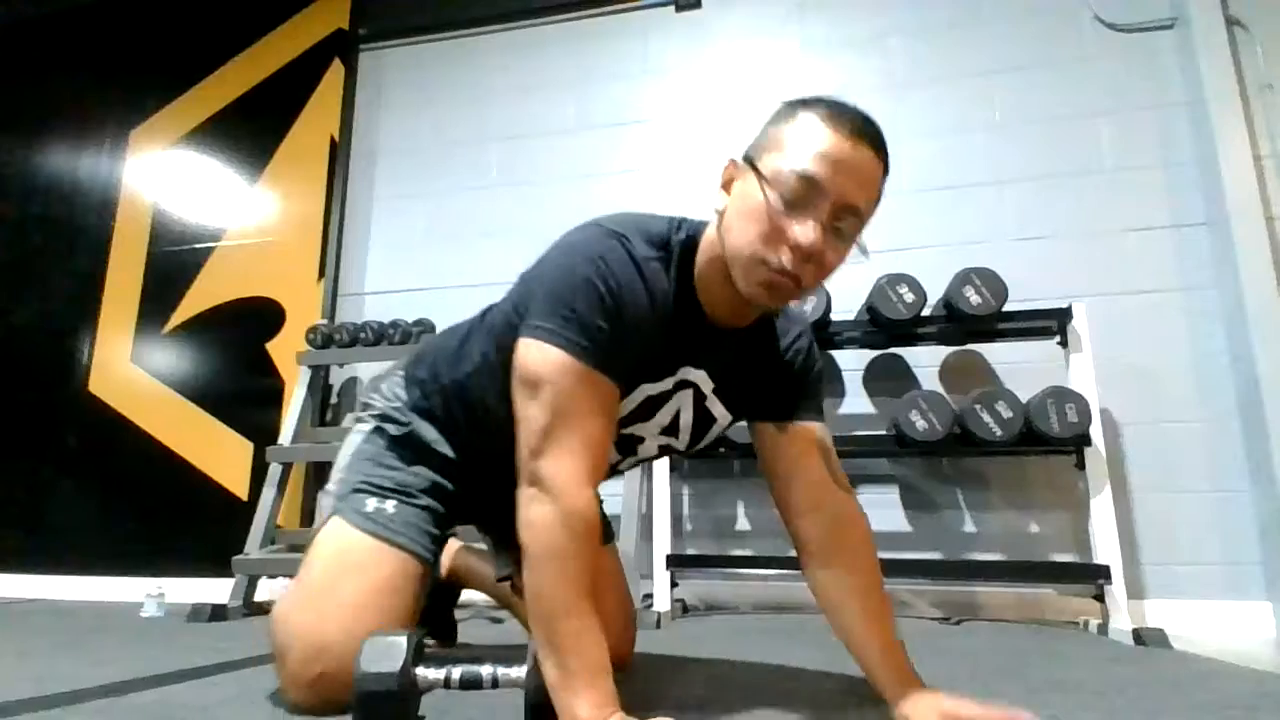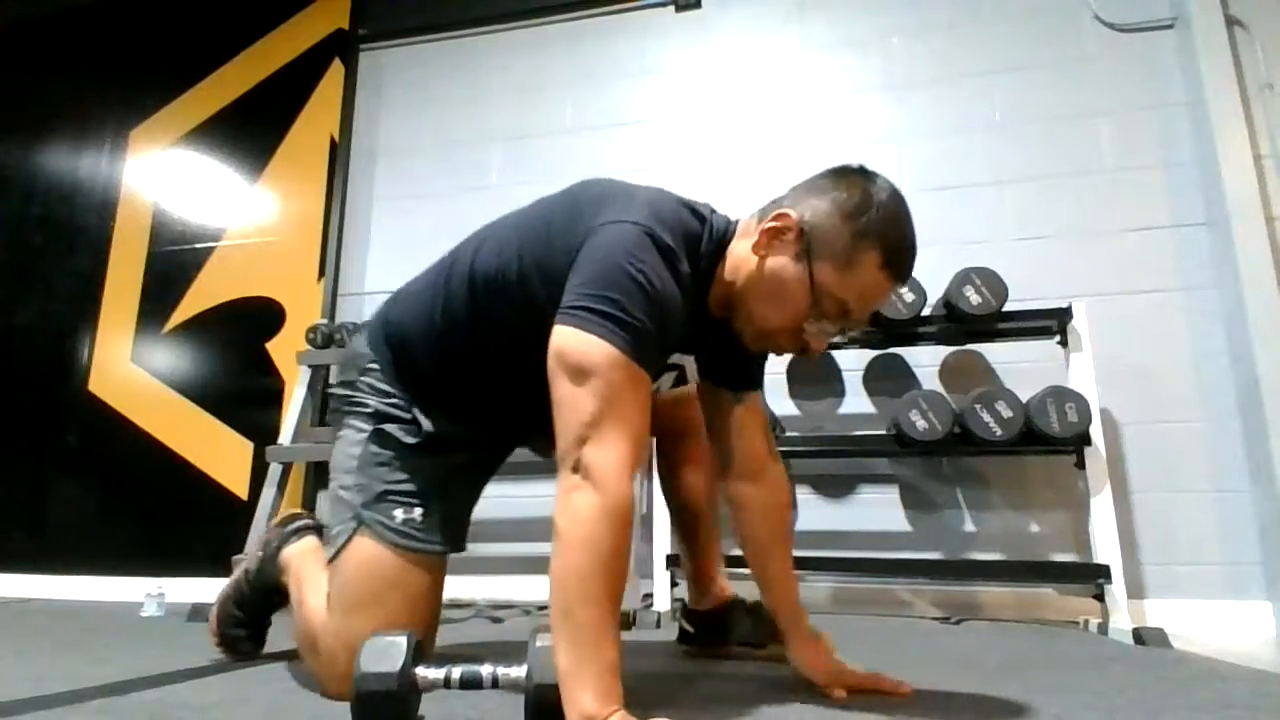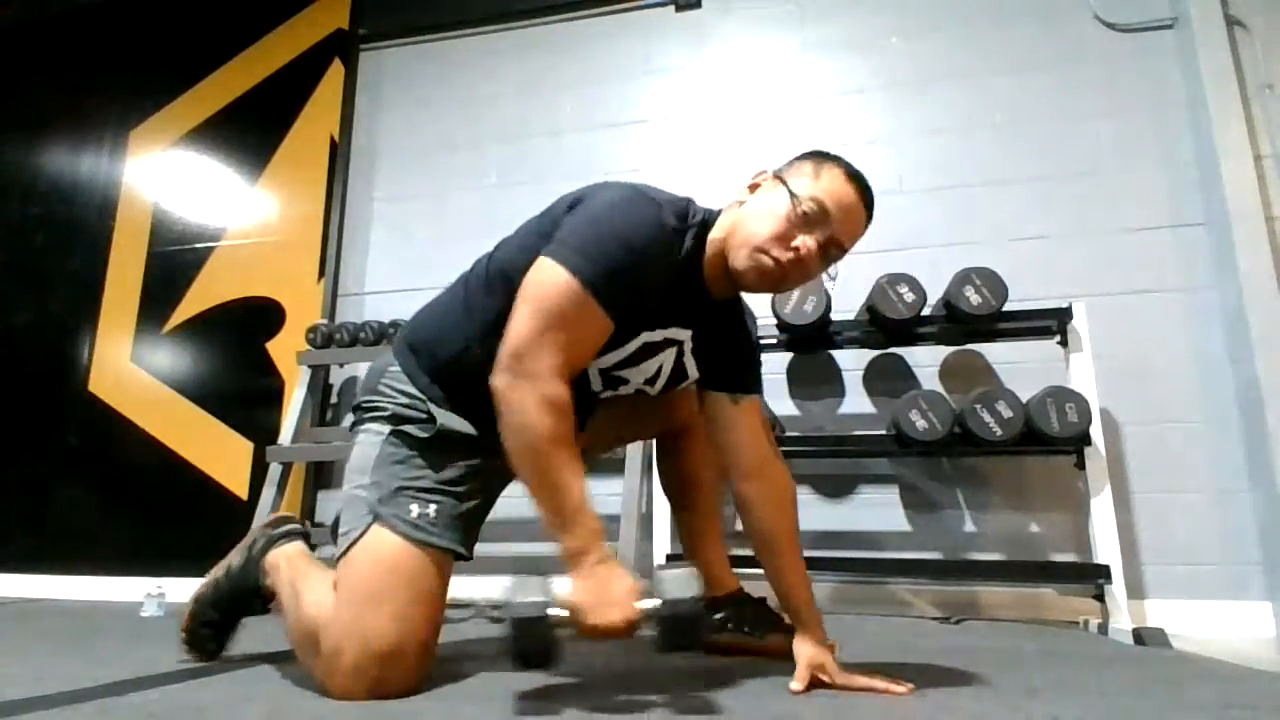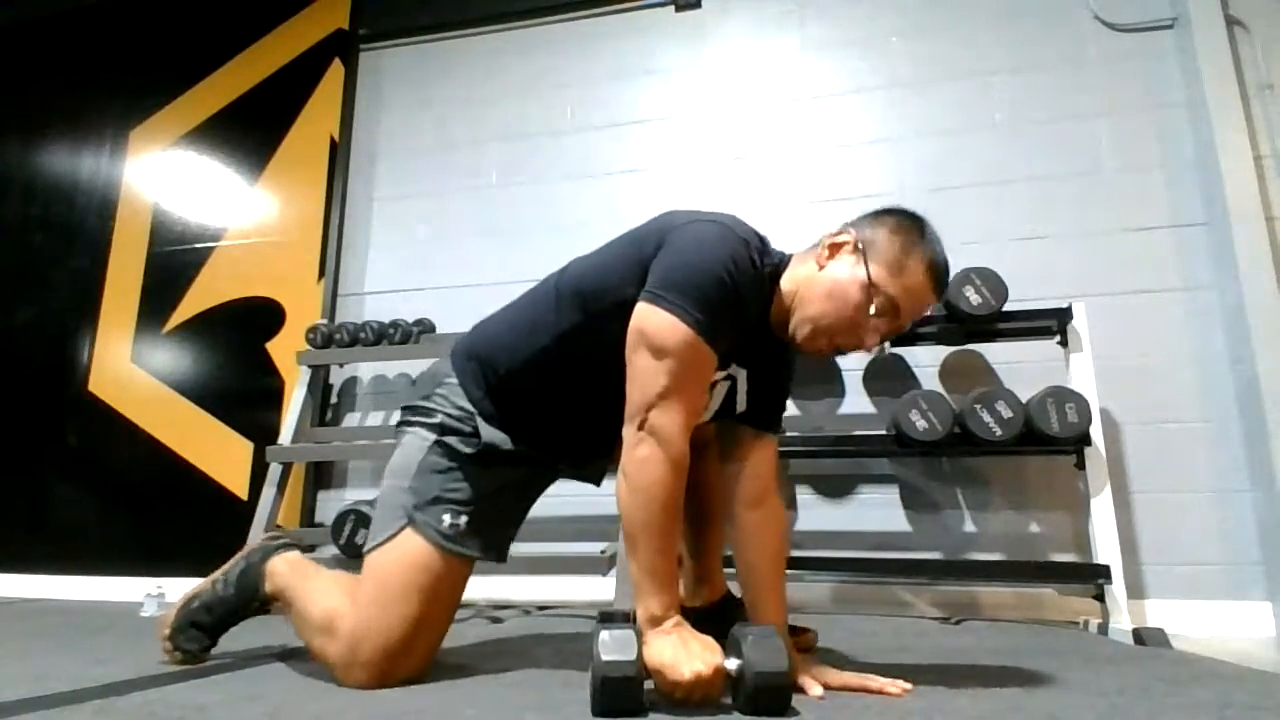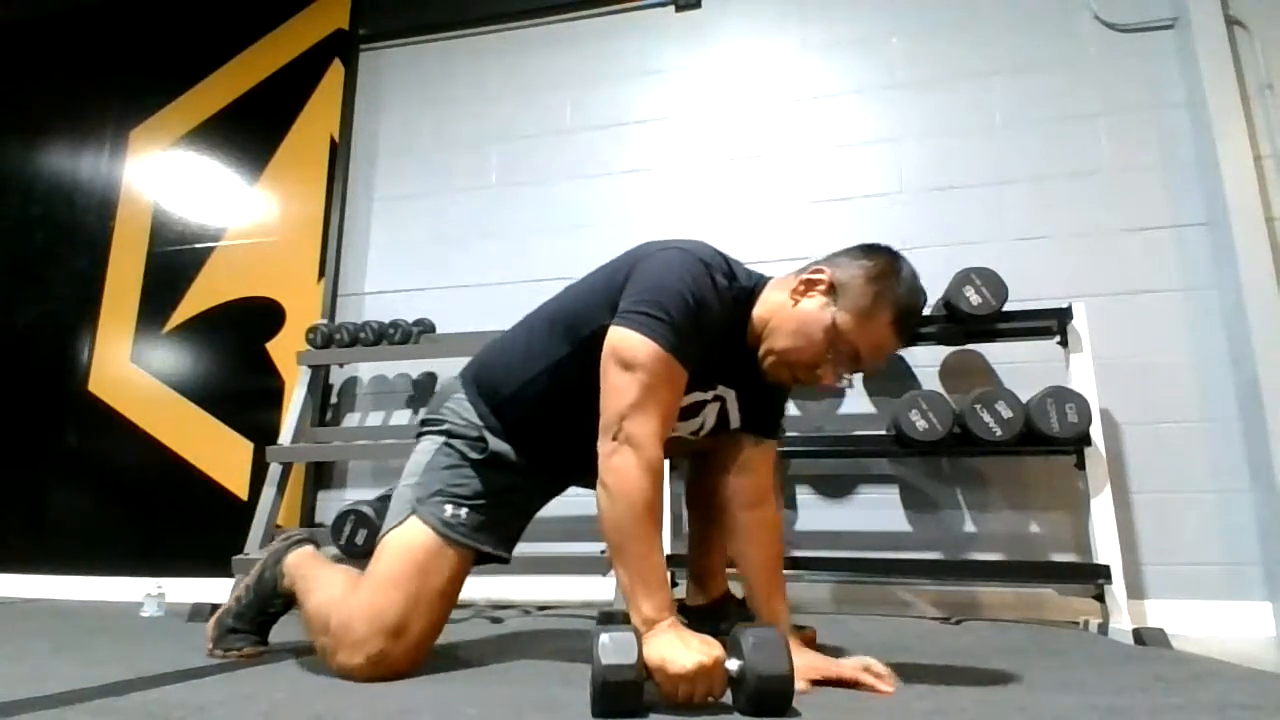
dt=1s
person 1, frame 1
left shoulder: (781, 351)
right shoulder: (607, 266)
left elbow: (821, 509)
right elbow: (552, 489)
left hip: (537, 470)
right hip: (422, 434)
left knee: (608, 647)
left ankle: (459, 568)
right ankle: (371, 562)
person 1, frame 2
left shoulder: (742, 308)
right shoulder: (641, 254)
left elbow: (751, 473)
right elbow: (594, 476)
left wrist: (799, 641)
left hip: (524, 392)
right hip: (415, 396)
left ankle: (709, 610)
right ankle: (295, 555)
person 1, frame 3
left shoulder: (723, 324)
right shoulder: (633, 224)
left elbow: (756, 471)
right elbow: (522, 378)
left wrist: (809, 630)
right wrist: (590, 560)
right hip: (432, 407)
right knee: (368, 667)
left ankle: (719, 604)
right ankle: (279, 559)
person 1, frame 4
left shoulder: (771, 356)
right shoulder: (715, 257)
left elbow: (752, 495)
right elbow: (653, 436)
left wrist: (778, 646)
right wrist: (659, 626)
left hip: (569, 431)
right hip: (473, 415)
right knee: (373, 657)
left ankle: (705, 601)
right ankle: (278, 571)
person 1, frame 5
left shoulder: (766, 369)
right shoulder: (686, 283)
left elbow: (752, 504)
right elbow: (627, 447)
left wrist: (786, 641)
right wrist: (654, 626)
left hip: (577, 445)
right hip: (485, 430)
right knee: (372, 647)
left ankle: (705, 604)
right ankle: (294, 567)
